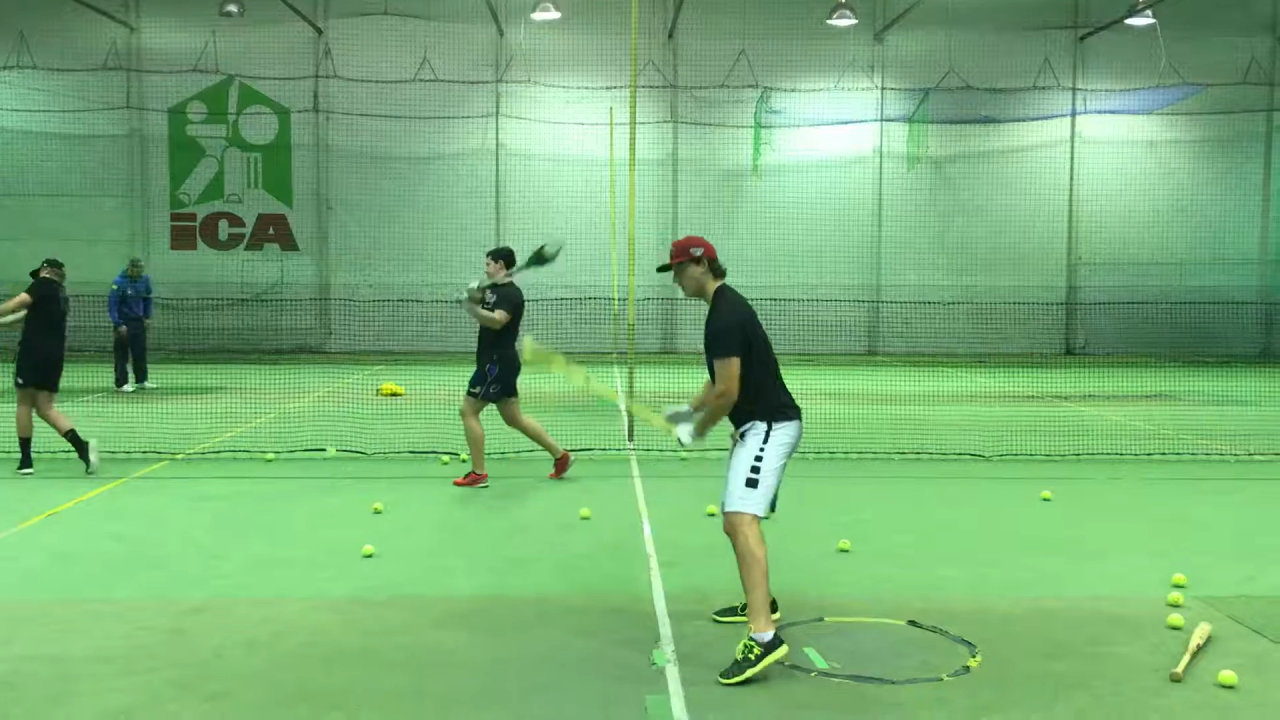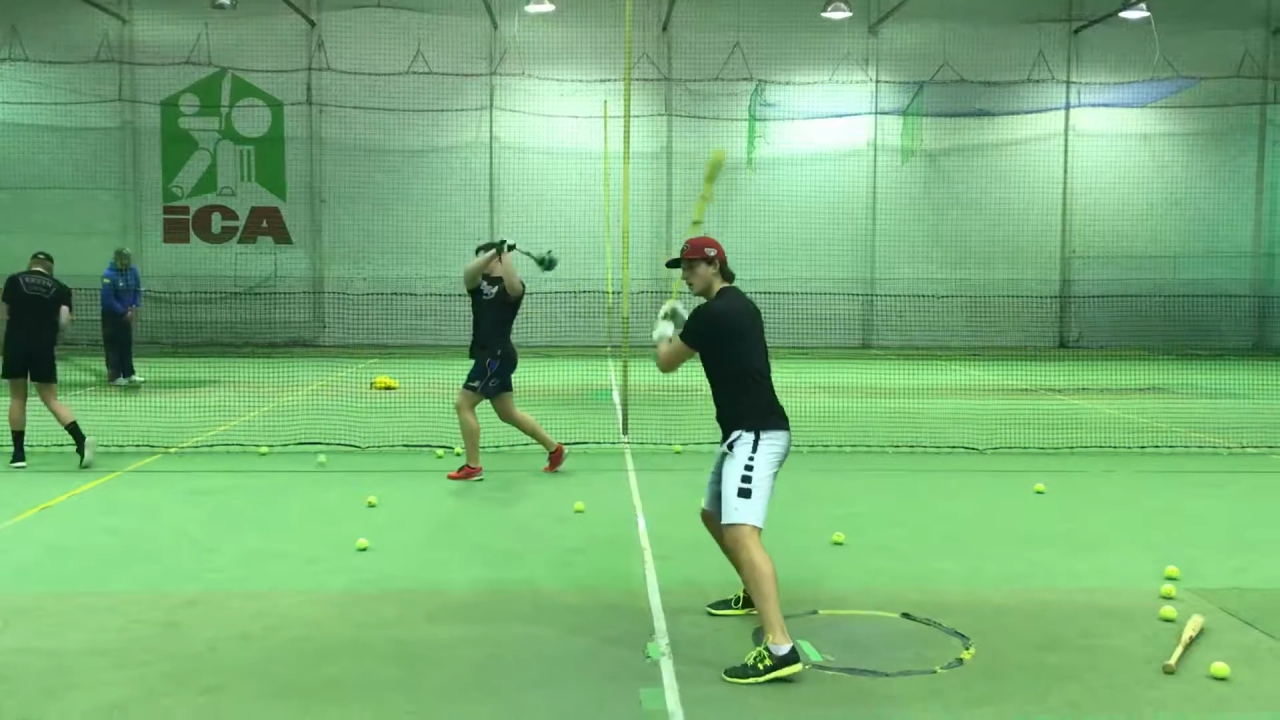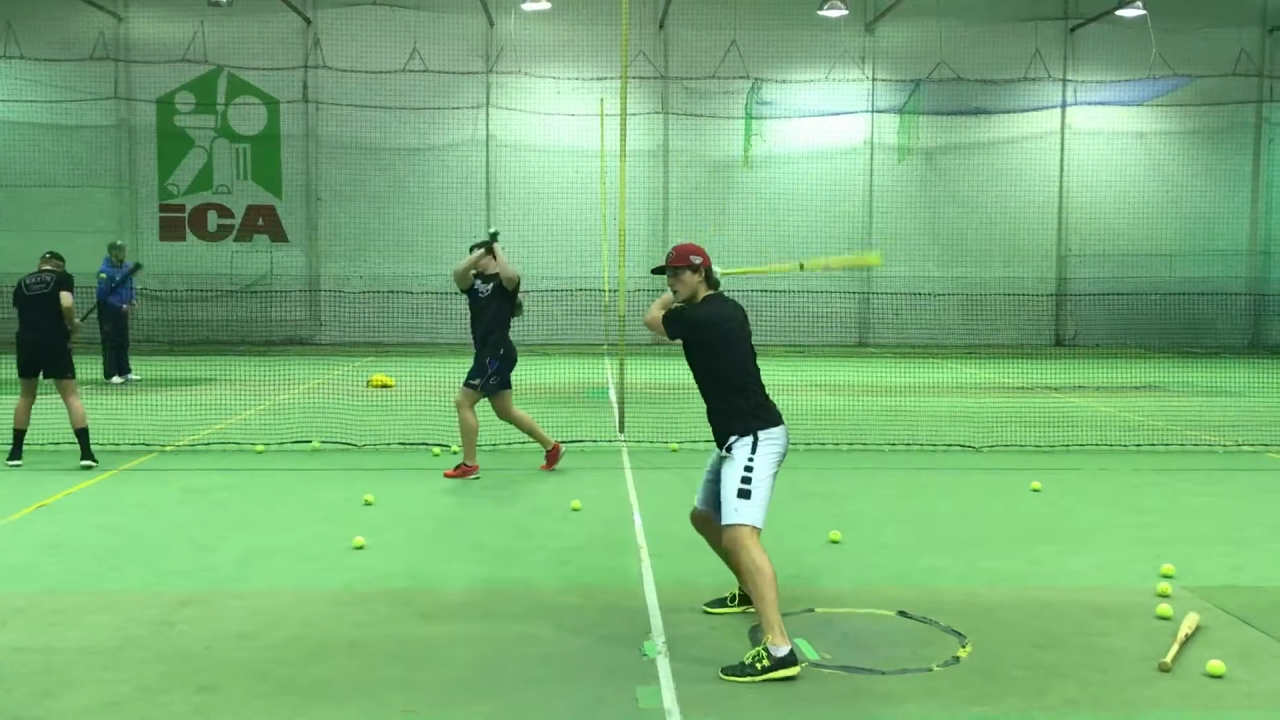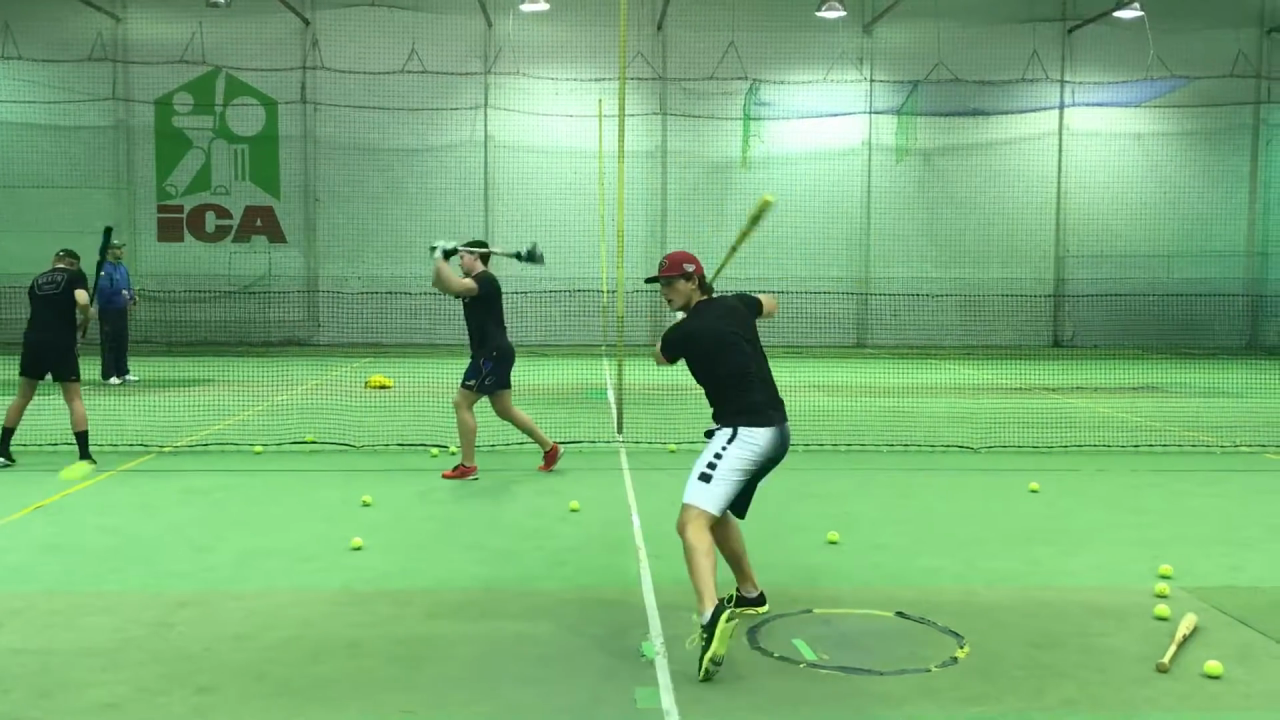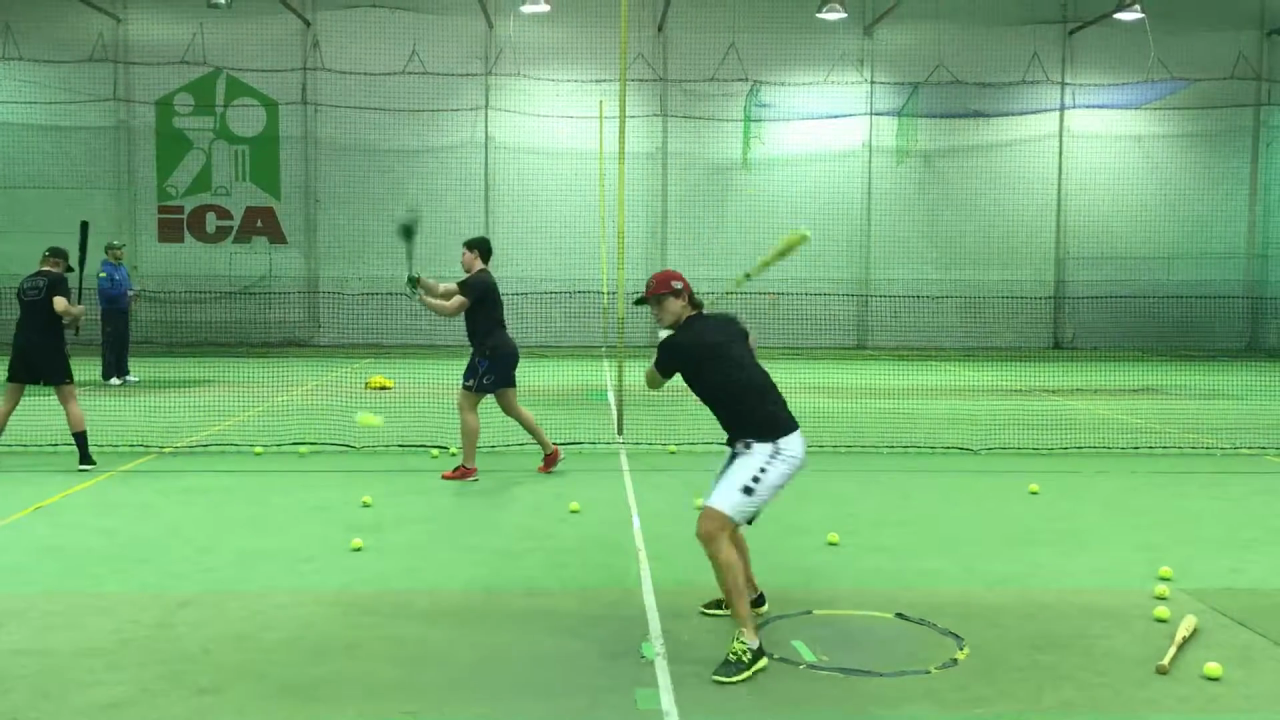
dt=0.3s
person 1, frame 1
left shoulder: (723, 316)
right shoulder: (728, 305)
left elbow: (727, 393)
left wrist: (697, 428)
right wrist: (691, 408)
left hip: (769, 426)
right hip: (763, 425)
left knee: (740, 522)
right knee: (737, 517)
left ankle: (763, 636)
right ankle: (761, 601)
person 1, frame 2
left shoulder: (712, 313)
right shoulder: (739, 305)
left elbow: (665, 360)
left wrist: (663, 334)
right wrist: (682, 325)
left hip: (756, 436)
right hip: (749, 432)
left knee: (740, 534)
right knee: (713, 516)
left ankle: (779, 649)
right ankle: (754, 595)
person 1, frame 3
left shoulder: (693, 319)
right shoulder: (730, 309)
left elbow: (652, 317)
left wrist: (674, 298)
left hip: (754, 439)
right hip: (744, 436)
left knee: (739, 535)
right knee: (704, 516)
left ankle: (778, 649)
right ankle: (751, 593)
person 1, frame 4
left shoulder: (684, 333)
right shoulder: (736, 304)
left elbow: (661, 357)
right elbow: (770, 305)
left hip: (743, 432)
right hip: (772, 429)
left knee: (691, 521)
right knee: (713, 511)
left ankle: (712, 614)
right ankle: (749, 593)
person 1, frame 5
left shoulder: (674, 345)
right shoulder: (724, 324)
left elbow: (652, 381)
right elbow: (744, 342)
left hip: (774, 445)
right hip: (752, 444)
left knee: (711, 524)
right knee: (715, 525)
left ankle: (749, 640)
right ankle: (747, 594)
person 2, frame 1
left shoulder: (513, 294)
right shoulder: (489, 288)
left elbow: (495, 322)
right elbow: (471, 296)
left wrist: (471, 308)
right wrist: (469, 297)
left hip: (498, 362)
right hip: (499, 362)
left knee: (468, 411)
right knee: (514, 417)
left ankle: (478, 474)
right ankle: (560, 455)
person 2, frame 2
left shoulder: (514, 287)
right shoulder: (479, 281)
left elbow: (513, 286)
right elbow: (469, 273)
left wrist: (505, 253)
right wrist: (493, 253)
left hip: (497, 355)
right hip: (489, 356)
left knee: (463, 404)
right knee: (507, 413)
left ankle: (473, 467)
right ankle: (554, 448)
person 2, frame 3
left shoulder: (507, 281)
right shoulder: (474, 281)
left elbow: (511, 277)
right elbow: (458, 273)
left wrist: (495, 247)
right wrist: (480, 251)
left hip: (497, 353)
right hip: (490, 354)
left knee: (463, 402)
right knee: (505, 410)
left ankle: (469, 465)
right ankle: (552, 447)
person 2, frame 4
left shoulder: (487, 280)
right shoulder: (469, 283)
left elbow: (455, 286)
right elbow: (441, 283)
left wrist: (440, 258)
right wrist: (443, 258)
left hip: (492, 353)
right hip: (491, 353)
left knee: (461, 403)
right knee: (505, 409)
left ankle: (467, 466)
right ankle: (550, 448)
person 2, frame 5
left shoulder: (478, 281)
right shoulder: (476, 281)
left elbow: (450, 309)
right elbow: (442, 289)
left wrist: (422, 298)
right wrist: (421, 282)
left hip: (491, 352)
right hip: (503, 350)
left knee: (466, 404)
right knee: (511, 406)
left ankle: (468, 467)
right ankle: (550, 450)
person 3, frame 1
left shoulder: (45, 284)
right shoulder: (61, 296)
right elbow: (33, 312)
left hip: (34, 350)
right hip: (55, 354)
left knee: (24, 405)
right knee: (45, 408)
left ankle: (26, 460)
right ankle: (82, 446)
person 3, frame 2
right shoulder: (61, 289)
right elbow: (64, 322)
right hip: (44, 345)
right knee: (51, 399)
left ankle: (18, 453)
right ankle: (80, 440)
person 3, frame 3
left shoulder: (22, 283)
right shoulder: (63, 278)
left elbow: (22, 312)
right elbow: (67, 305)
right wrist: (72, 326)
left hip: (26, 342)
right hip: (54, 342)
left knee: (26, 397)
right knee: (71, 397)
left ankle: (15, 452)
right ankle: (86, 452)
person 3, frame 4
left shoulder: (37, 281)
right shoulder: (76, 275)
left elbow: (41, 312)
right elbow: (83, 301)
left wrist: (73, 324)
right wrist: (87, 317)
left hip: (33, 342)
right hip: (62, 343)
left knee: (23, 397)
right knee: (74, 400)
right ankle: (84, 455)
person 3, frame 5
left shoulder: (25, 283)
right shoulder: (57, 279)
right elbow: (60, 308)
left wrist: (66, 322)
right wrist: (76, 312)
left hip: (22, 347)
right hip: (50, 348)
right knee: (70, 402)
right ankle: (84, 456)
